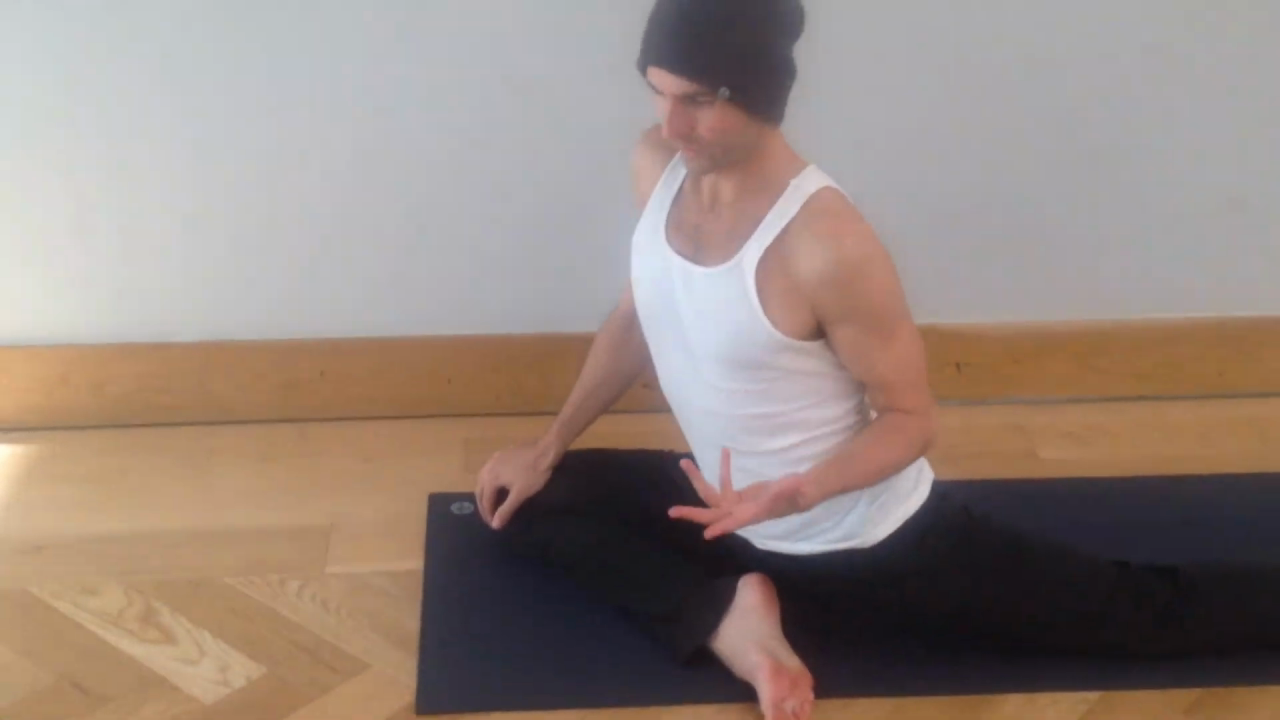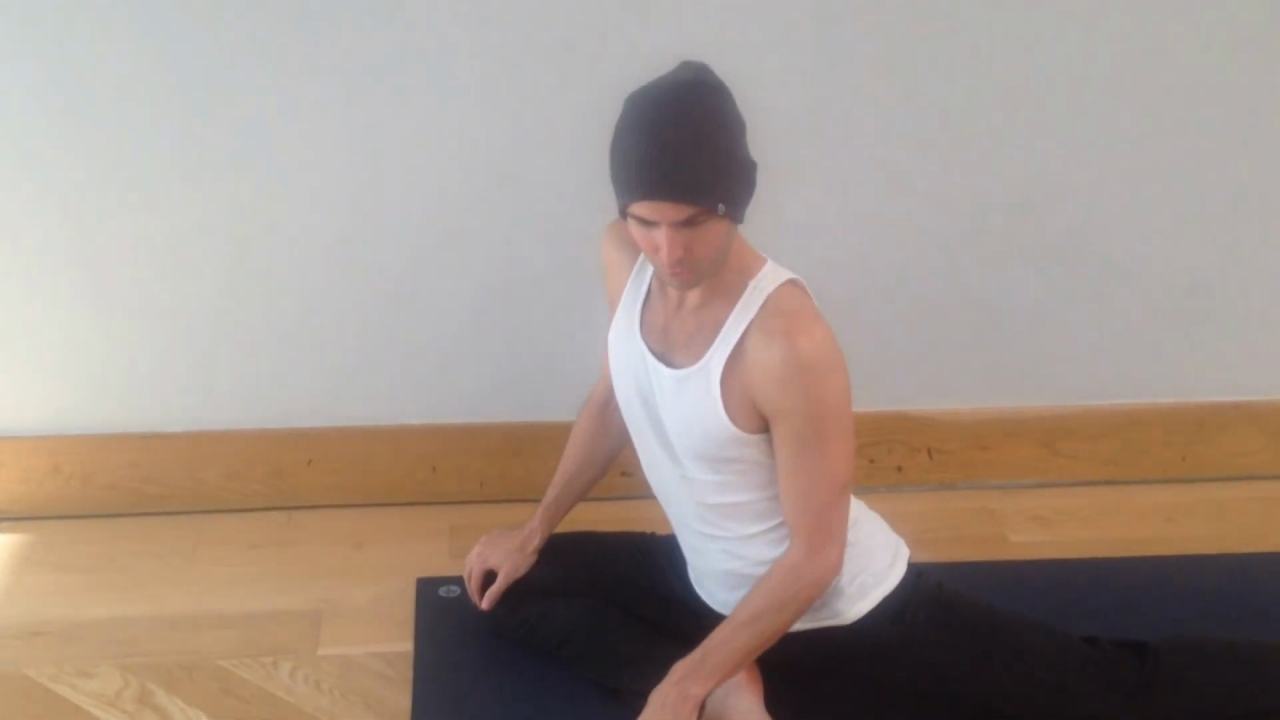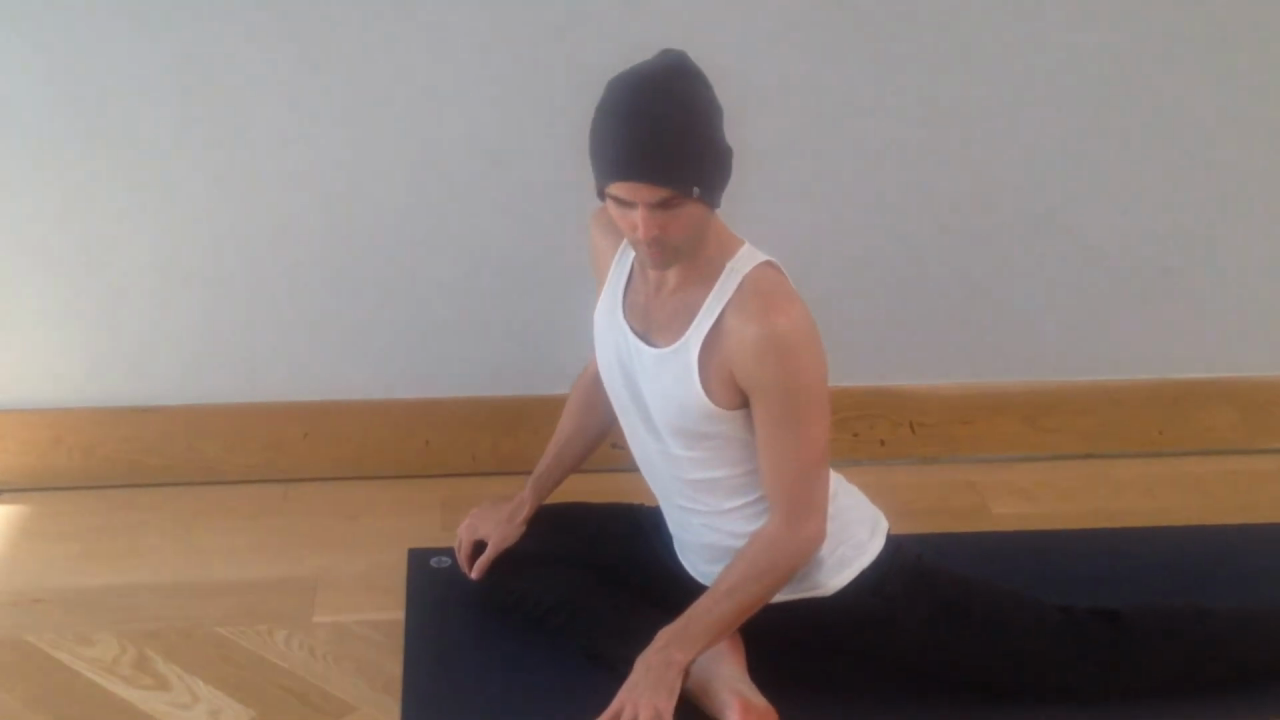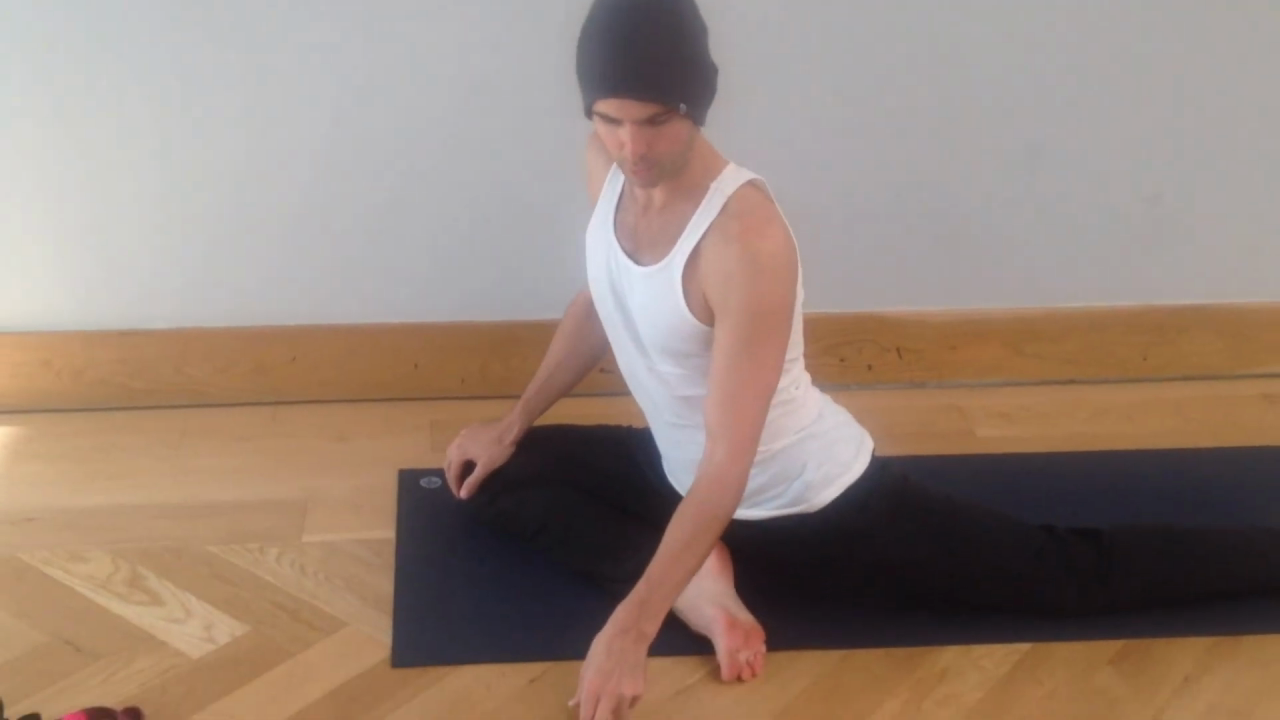
dt=1s
person 1, frame 1
left shoulder: (828, 245)
right shoulder: (655, 162)
left elbow: (911, 417)
right elbow: (640, 313)
left wrist: (794, 494)
right wrist: (549, 445)
left hip: (866, 539)
right hip: (732, 504)
left knee: (1134, 610)
right knee: (528, 503)
right ankle: (722, 615)
person 1, frame 2
left shoulder: (787, 341)
right shoulder: (623, 257)
left elbow: (815, 557)
right elbow: (615, 395)
right wrist: (535, 528)
left hip: (848, 616)
right hip: (713, 585)
right knee: (517, 584)
person 1, frame 3
left shoulder: (763, 321)
right shoulder: (609, 241)
left elbow: (797, 532)
right elbow: (607, 376)
left wrist: (669, 650)
right wrist: (526, 499)
left hip: (827, 587)
right hip: (698, 556)
left knee: (1085, 653)
right knee: (507, 555)
person 1, frame 4
left shoulder: (745, 238)
right shoulder: (605, 163)
left elbow: (728, 466)
right elbow: (602, 303)
left wrist: (633, 623)
right wrist: (514, 421)
left hip: (811, 502)
right hip: (683, 471)
left knee: (1065, 571)
right knee: (496, 476)
right ankle: (693, 576)
